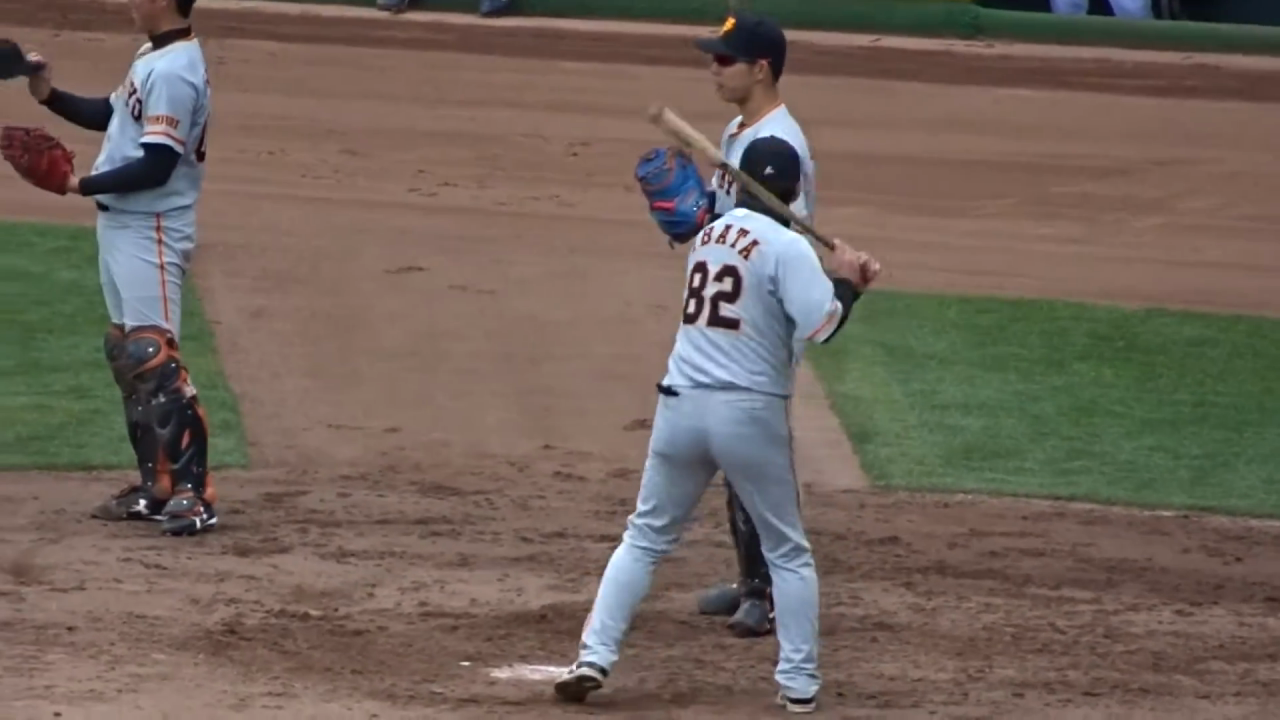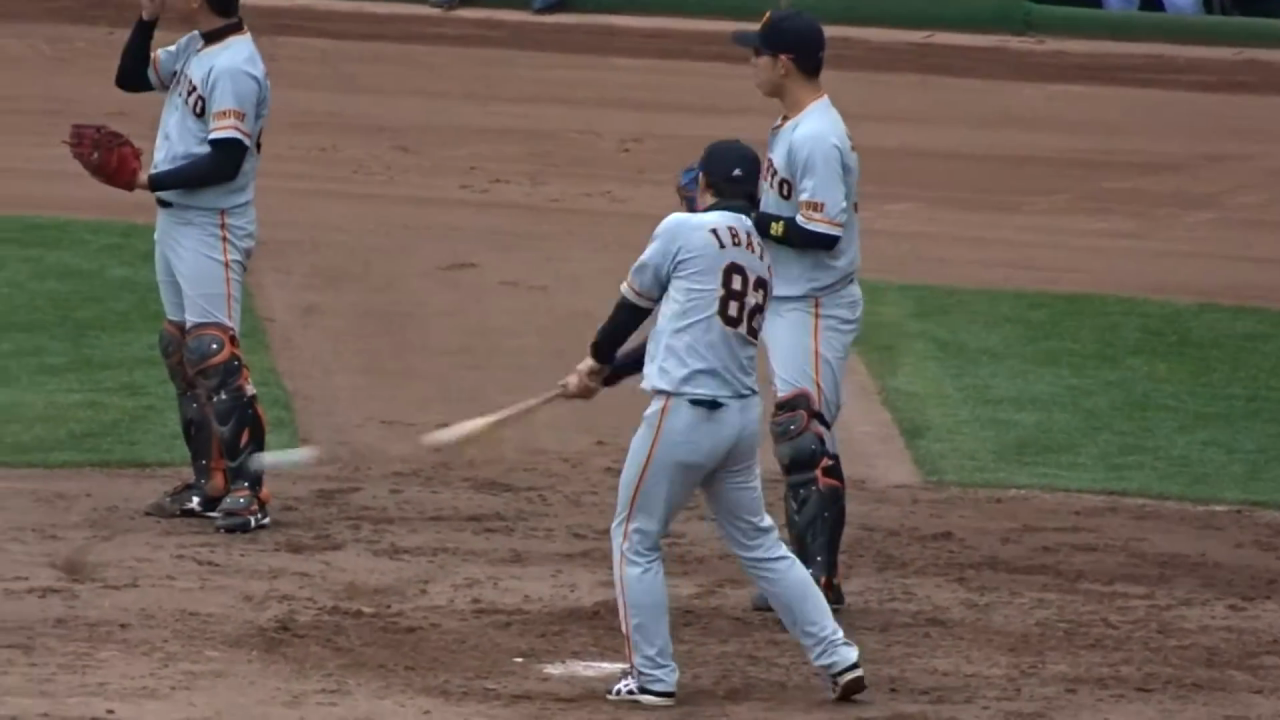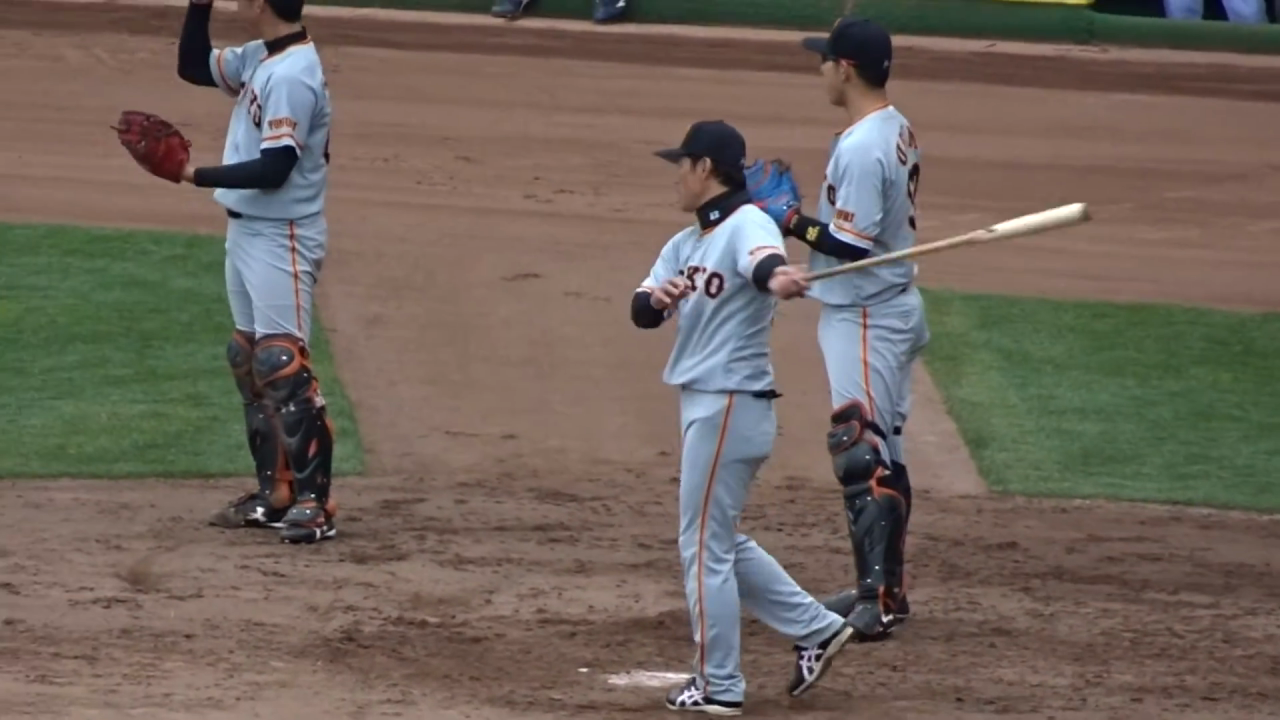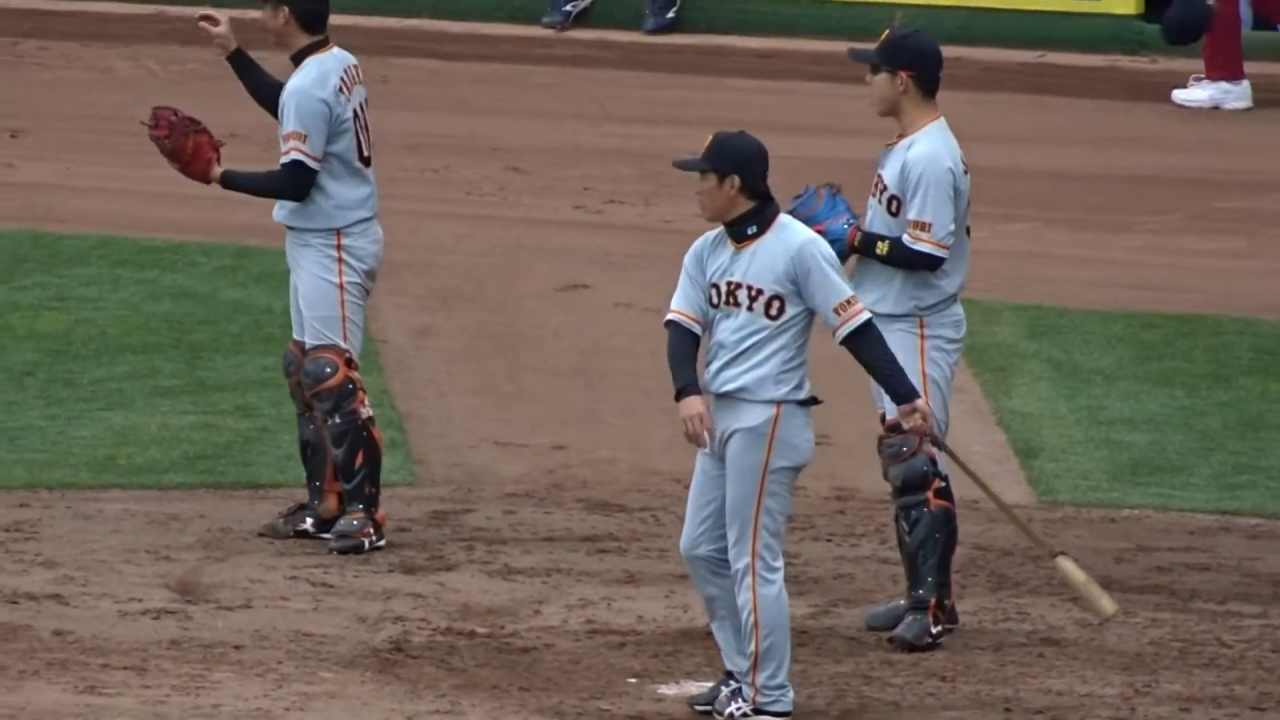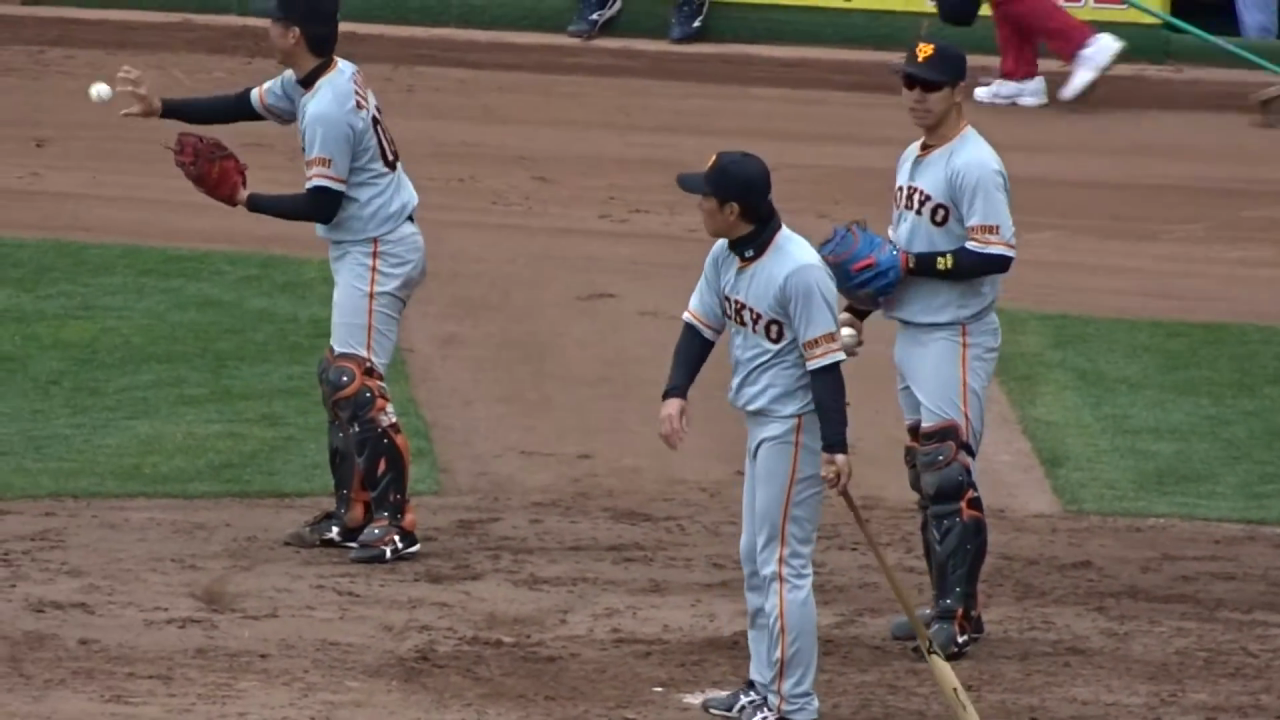
dt=0.4s
person 1, frame 1
left shoulder: (780, 143)
right shoulder: (737, 130)
left wrist: (710, 225)
right wrist: (698, 215)
left ankle: (771, 592)
right ankle: (755, 579)
person 1, frame 2
left shoulder: (815, 137)
right shoulder: (796, 124)
left elbow: (822, 233)
left wrist: (750, 220)
right wrist: (746, 213)
left hip: (812, 308)
right hip: (791, 302)
left knee: (804, 440)
right knee: (805, 438)
left ankle: (821, 584)
right ankle: (809, 571)
person 1, frame 3
left shoulder: (862, 147)
right shoulder: (895, 129)
left elbow: (852, 243)
left wrist: (791, 220)
left hip: (866, 317)
right hip: (880, 311)
left knee: (861, 450)
right knee: (879, 448)
left ankle: (883, 596)
right ankle: (880, 584)
person 1, frame 4
left shoulder: (929, 158)
right shoulder: (910, 146)
left elbow: (927, 253)
left wrist: (853, 238)
left hip: (917, 328)
right hip: (890, 324)
left knee: (915, 463)
right knee: (902, 459)
left ankle: (936, 607)
right ankle: (922, 593)
person 1, frame 5
left shoulder: (975, 164)
right shoulder: (911, 157)
left elbow: (994, 256)
left wrist: (908, 263)
right wrist: (856, 311)
left hip: (955, 337)
right hip: (911, 332)
left knee: (949, 473)
right knee: (924, 472)
left ankle: (960, 614)
right ankle: (946, 601)
person 2, frame 1
left shoulder: (705, 237)
right shoulder: (787, 246)
right elbow: (821, 326)
left wrist: (839, 274)
right wrist: (848, 282)
left hip: (679, 409)
right hip: (750, 415)
left knee: (646, 537)
right knee: (788, 552)
left ankle: (594, 659)
right ankle: (798, 681)
person 2, frame 2
left shoulder: (682, 229)
right shoulder: (759, 257)
left elbow: (637, 300)
left wrist: (598, 361)
right wrist: (612, 372)
left hip: (685, 413)
right hip: (740, 416)
left knee: (635, 542)
right knee: (760, 544)
left ankle: (653, 677)
right ankle: (839, 658)
person 2, frame 3
left shoulder: (747, 224)
right shoulder: (684, 242)
left elbow: (767, 266)
right elbow: (643, 302)
left wrist: (782, 278)
right wrist: (657, 296)
left hip: (729, 409)
right hip: (702, 407)
left knee: (703, 549)
right knee: (718, 541)
right ankle: (814, 625)
person 2, frame 4
left shoulder: (801, 248)
right shoulder: (705, 250)
left elbow: (855, 328)
right elbow: (682, 327)
left wrist: (905, 396)
right wrist: (688, 390)
left hip: (773, 420)
right hip: (721, 417)
left knee: (754, 560)
right knee: (703, 549)
right ankle: (744, 673)
person 2, frame 5
left shoulder: (799, 269)
right shoulder: (725, 256)
left elbow: (825, 362)
right elbow: (702, 328)
left wrist: (834, 446)
right wrist: (676, 393)
left hip: (799, 429)
right hip: (767, 425)
left knee: (782, 565)
right knee: (757, 558)
person 3, frame 1
left shoulder: (174, 71)
right shoulder: (155, 55)
left elbow: (157, 167)
right elbow: (110, 117)
left wrist: (80, 184)
right wrist: (51, 96)
left hip: (149, 230)
right hip: (120, 224)
left knee: (153, 356)
right knee: (124, 354)
left ankle: (193, 493)
right ankle: (156, 485)
person 3, frame 2
left shoulder: (236, 67)
right shoulder: (193, 48)
left elbow: (226, 162)
right elbow: (130, 78)
left wrist: (149, 180)
left hip: (211, 227)
right hip: (174, 219)
left knee: (213, 352)
right knee: (181, 350)
left ankle: (248, 491)
right ankle: (211, 482)
person 3, frame 3
left shoulder: (292, 75)
right shoulder: (260, 57)
left elbow: (274, 170)
right elbow: (192, 66)
left wrist: (195, 175)
left hip: (281, 238)
right hip: (247, 231)
left knee: (281, 364)
right knee: (248, 360)
left ankle: (314, 503)
right ankle: (274, 492)
person 3, frame 4
left shoulder: (310, 85)
right shoulder: (338, 64)
left elbow: (296, 183)
right elbow: (287, 108)
left wrist: (222, 176)
right wrist: (233, 51)
left hip: (334, 245)
right hip: (319, 242)
left knee: (331, 373)
right knee: (304, 369)
left ankle: (365, 512)
right ankle: (325, 504)
person 3, frame 5
left shoulder: (326, 110)
right shoulder: (309, 82)
left elbow: (323, 205)
right elbow: (241, 105)
left wrist: (247, 200)
right wrist: (162, 107)
left hip: (377, 252)
right hip: (366, 248)
left knee: (356, 379)
right knee: (338, 378)
left ankle: (396, 522)
right ankle: (352, 513)
